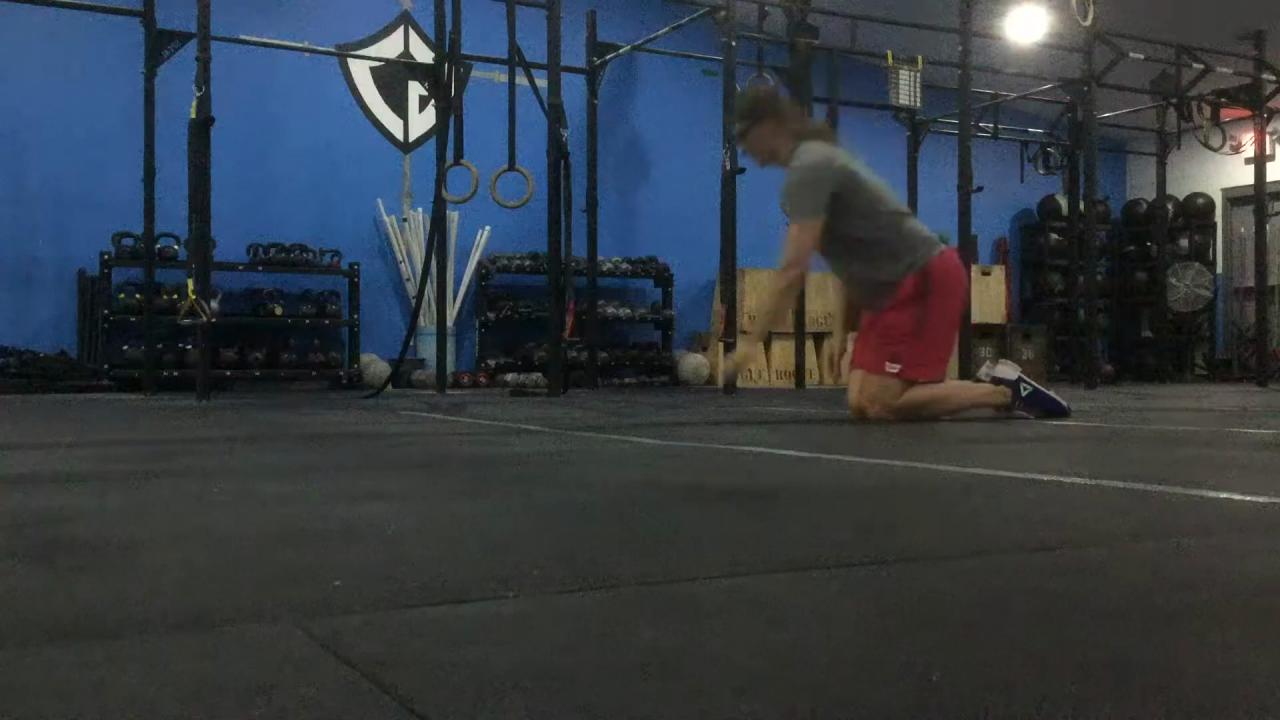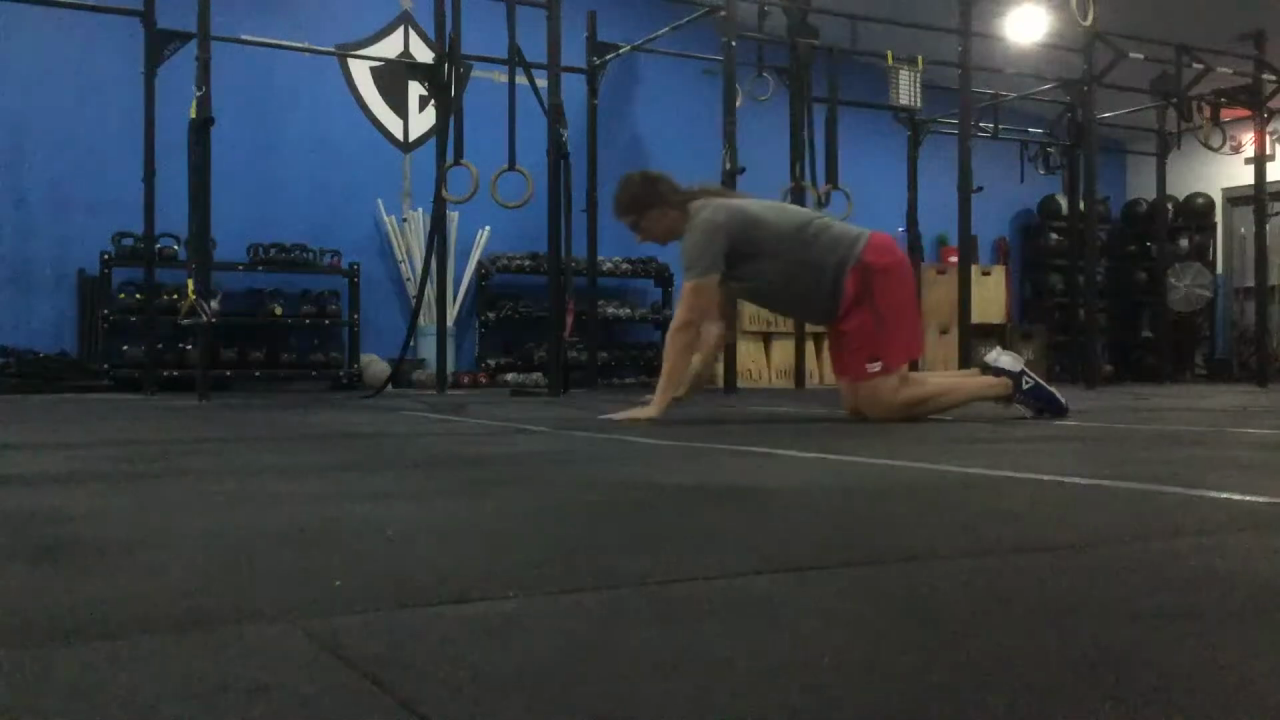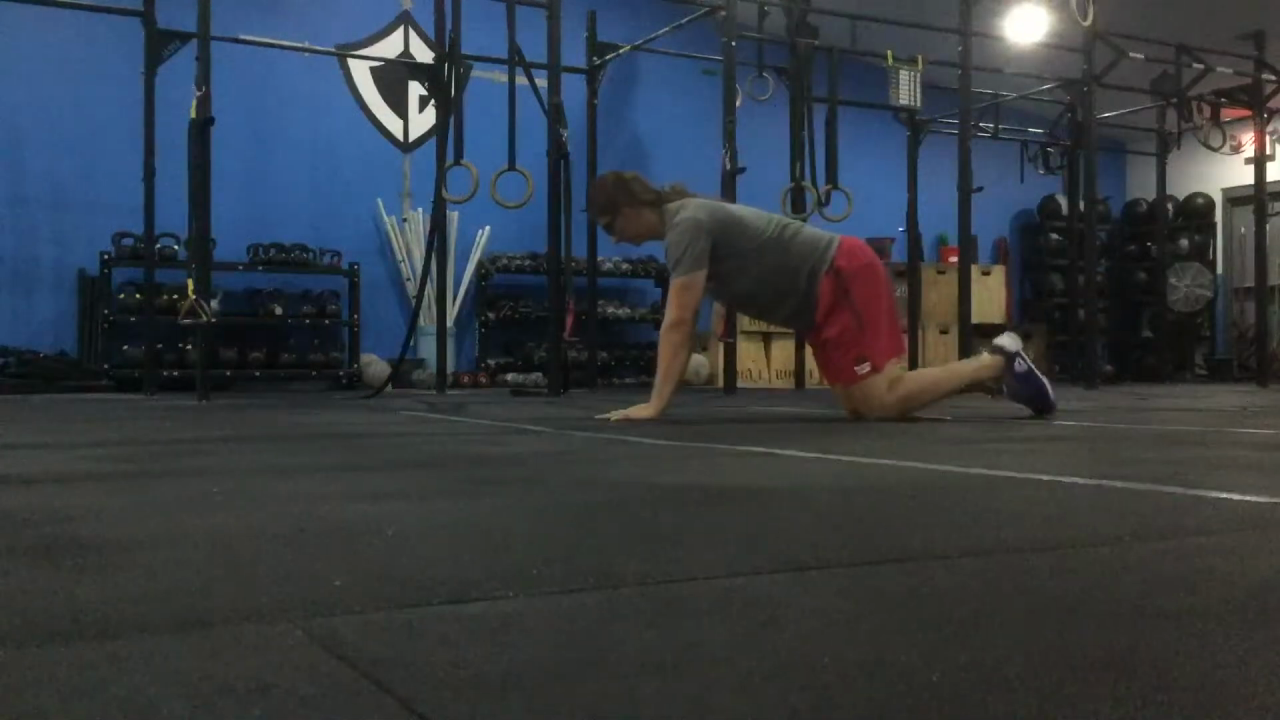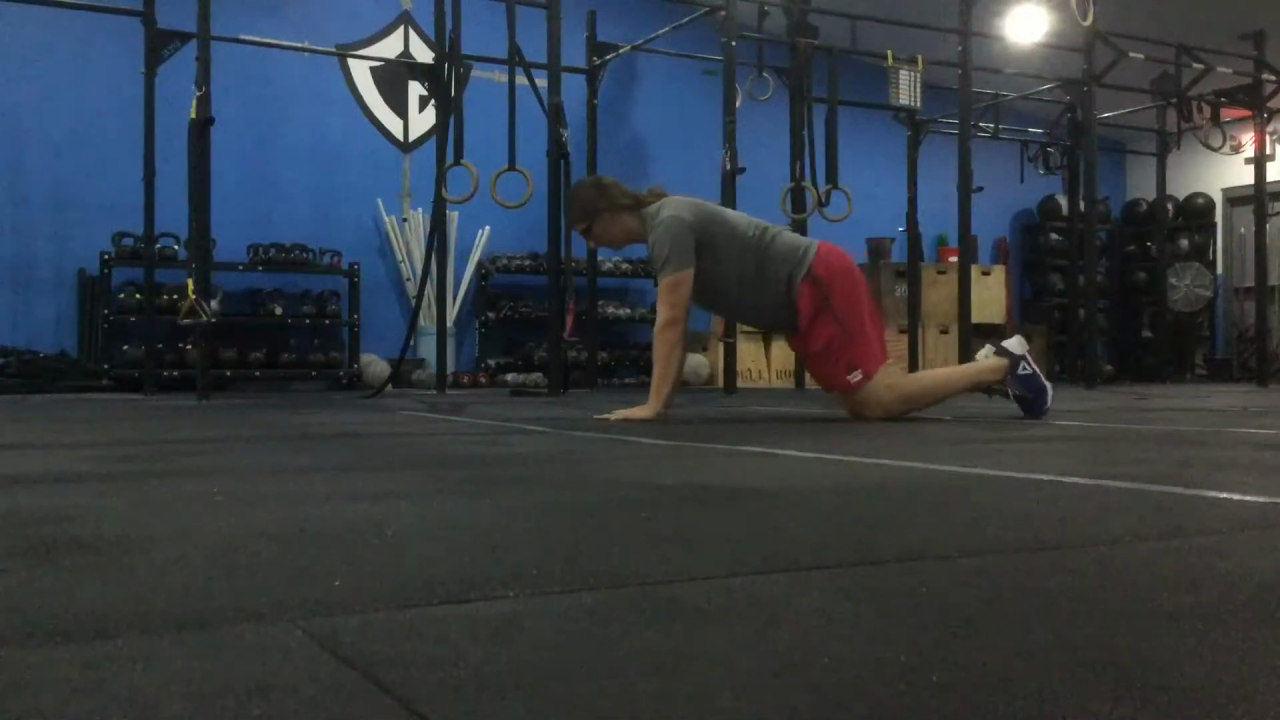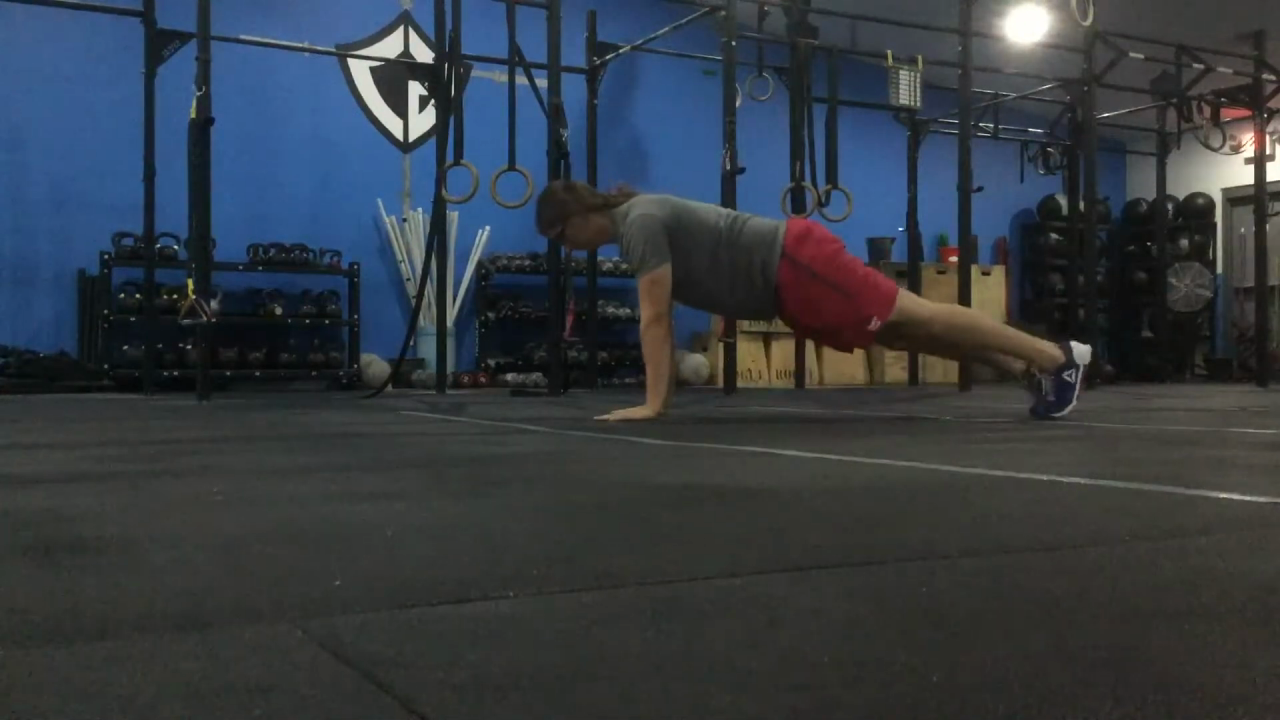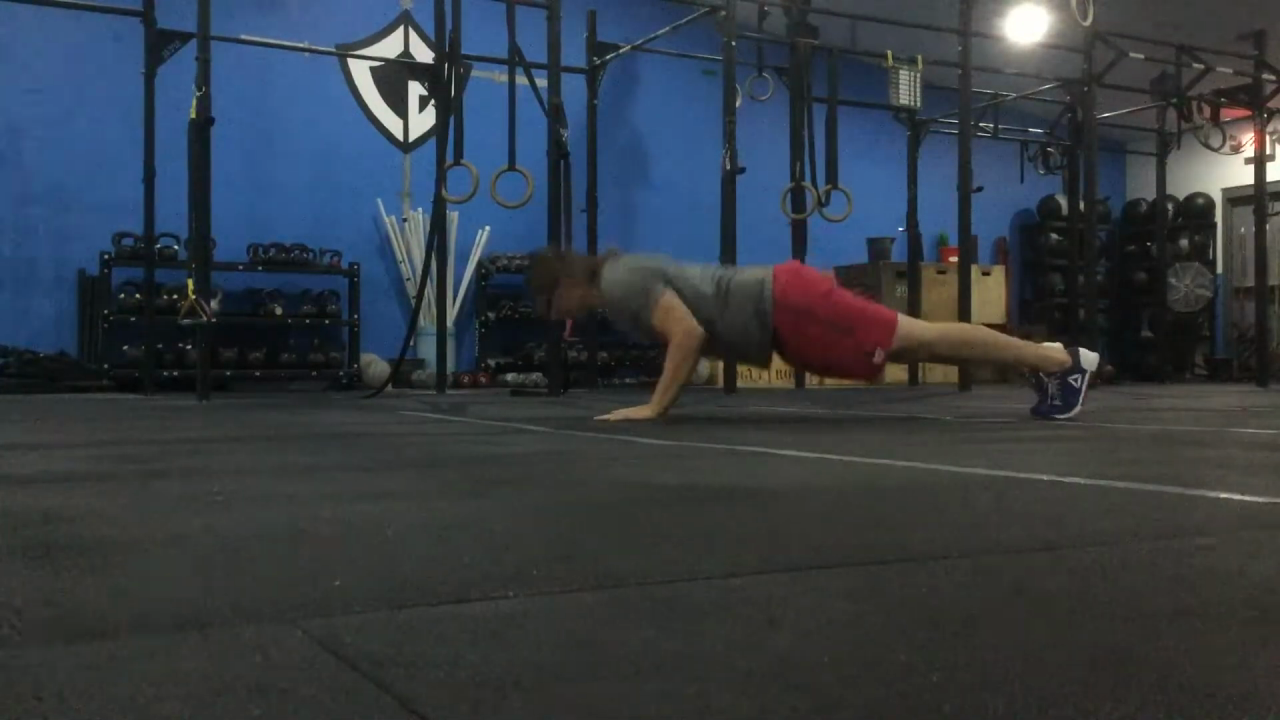
dt=0.7s
person 1, frame 1
left shoulder: (807, 169)
right shoulder: (820, 163)
left elbow: (793, 267)
right elbow: (853, 265)
left wrist: (752, 341)
right wrist: (841, 334)
left hip: (925, 283)
right hip: (898, 287)
left knee: (881, 407)
right knee: (862, 403)
left ankle: (1007, 392)
right ankle: (987, 385)
person 1, frame 2
left shoulder: (705, 226)
right shoulder: (718, 223)
left elbow: (686, 323)
right elbow: (715, 321)
left wrist: (658, 405)
right wrist: (684, 383)
left hip: (872, 271)
right hip: (858, 280)
left knee: (879, 403)
right knee: (859, 402)
left ankle: (1006, 383)
right ankle: (993, 374)
person 1, frame 3
left shoulder: (686, 225)
right shoulder: (689, 222)
left elbow: (678, 323)
right elbow: (688, 322)
left wrist: (654, 405)
right wrist: (662, 397)
left hip: (843, 276)
right hip: (828, 290)
left knee: (880, 401)
right knee: (861, 403)
left ankle: (999, 360)
right ankle: (991, 370)
person 1, frame 4
left shoulder: (668, 224)
right shoulder: (666, 224)
left elbow: (671, 321)
right elbow: (675, 324)
left wrist: (653, 405)
right wrist: (661, 397)
left hip: (819, 282)
right hip: (812, 290)
left knee: (878, 403)
right knee: (870, 398)
left ankle: (1002, 365)
right ankle: (987, 367)
person 1, frame 5
left shoulder: (638, 224)
right shoulder: (639, 221)
left elbow: (654, 319)
right elbow: (660, 319)
left wrist: (652, 404)
right wrist: (661, 396)
left hip: (797, 262)
right hip: (789, 273)
left knee: (918, 318)
right knee: (901, 333)
left ankle: (1057, 357)
right ankle: (1028, 365)
person 1, frame 6
left shoulder: (621, 283)
right shoulder: (620, 274)
left elbow: (689, 336)
right elbow: (684, 332)
left wrist: (654, 407)
right wrist: (661, 397)
left hip: (787, 307)
right hip: (781, 303)
left knee: (919, 339)
right knee: (912, 347)
left ankle: (1060, 362)
right ankle: (1043, 362)
